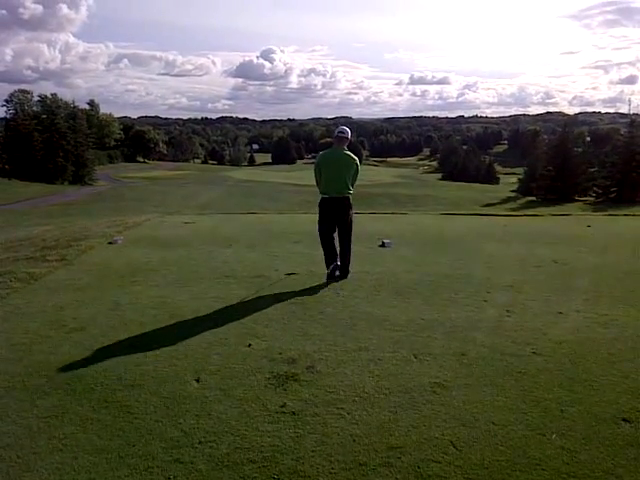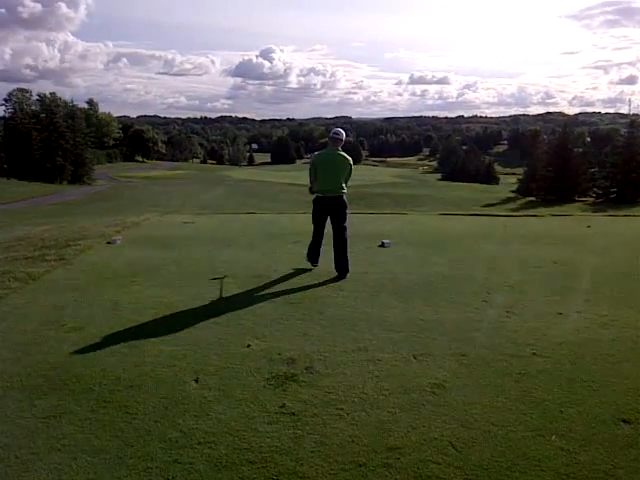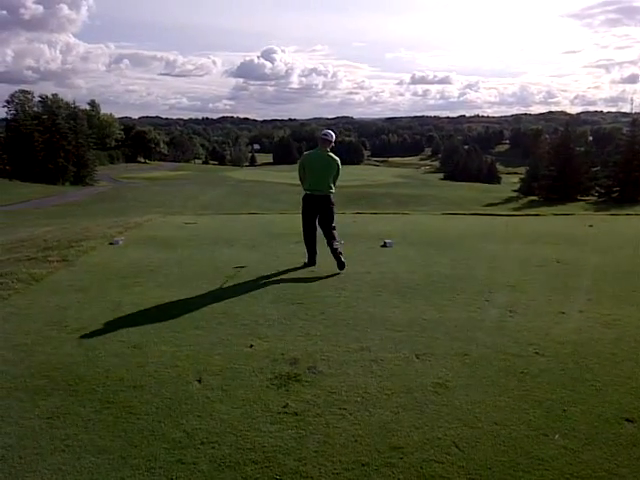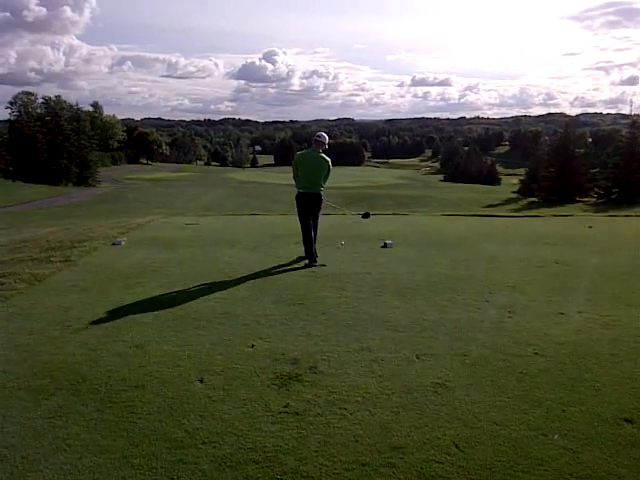
dt=0.3s
person 1, frame 1
left shoulder: (322, 157)
right shoulder: (354, 160)
left elbow: (317, 182)
right elbow: (352, 183)
left hip: (327, 201)
right hip: (345, 201)
left knee: (326, 235)
right knee: (345, 237)
left ankle: (333, 263)
right ankle: (344, 270)
person 1, frame 2
left shoulder: (317, 157)
right shoulder: (347, 160)
left elbow: (312, 181)
right elbow: (345, 181)
left hip: (321, 200)
right hip: (339, 200)
left knee: (318, 231)
right knee: (341, 235)
left ankle: (313, 259)
right ankle: (342, 270)
person 1, frame 3
left shoulder: (305, 157)
right shoulder: (335, 160)
left elbow: (301, 179)
right elbow: (334, 181)
left hip: (309, 198)
right hip: (326, 198)
left knee: (309, 230)
right knee: (329, 229)
left ankle: (312, 259)
right ankle: (337, 254)
person 1, frame 4
left shoulder: (299, 156)
right shoulder: (326, 161)
left elbow: (295, 176)
right elbow: (324, 181)
left hip: (302, 196)
right hip: (317, 196)
left knee: (307, 227)
right knee: (313, 225)
left ankle: (312, 257)
right ankle: (309, 252)
